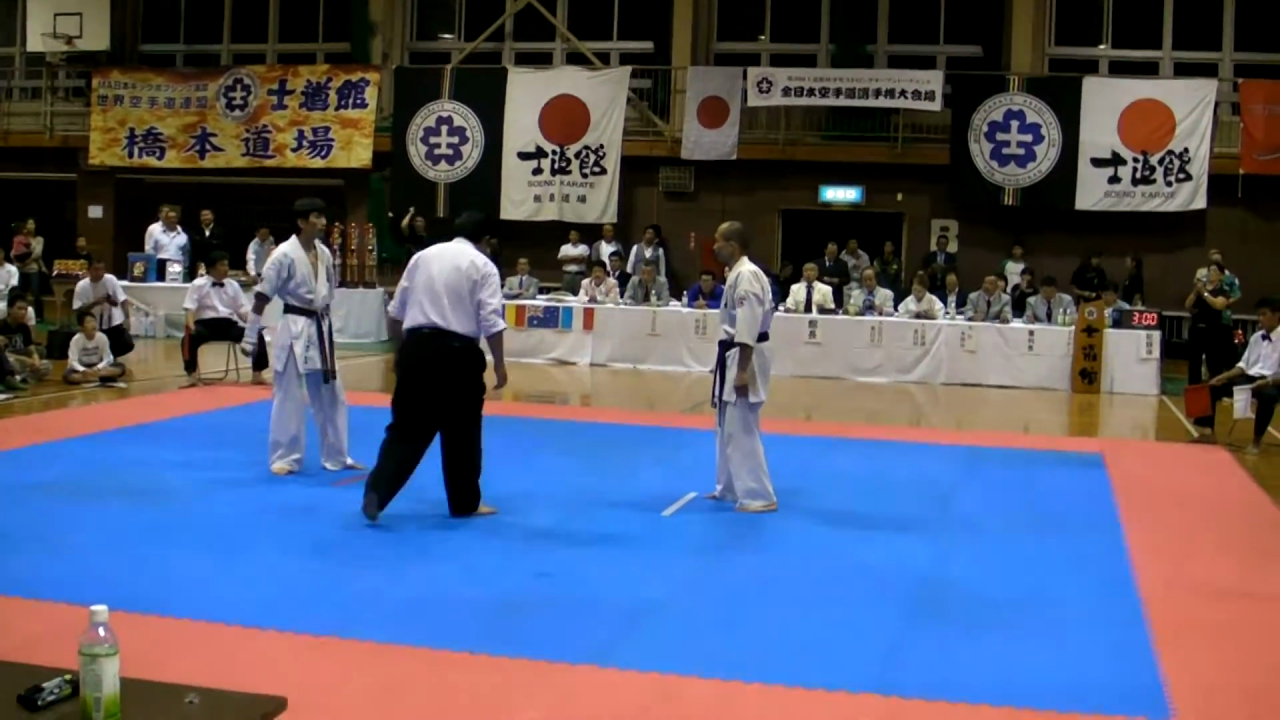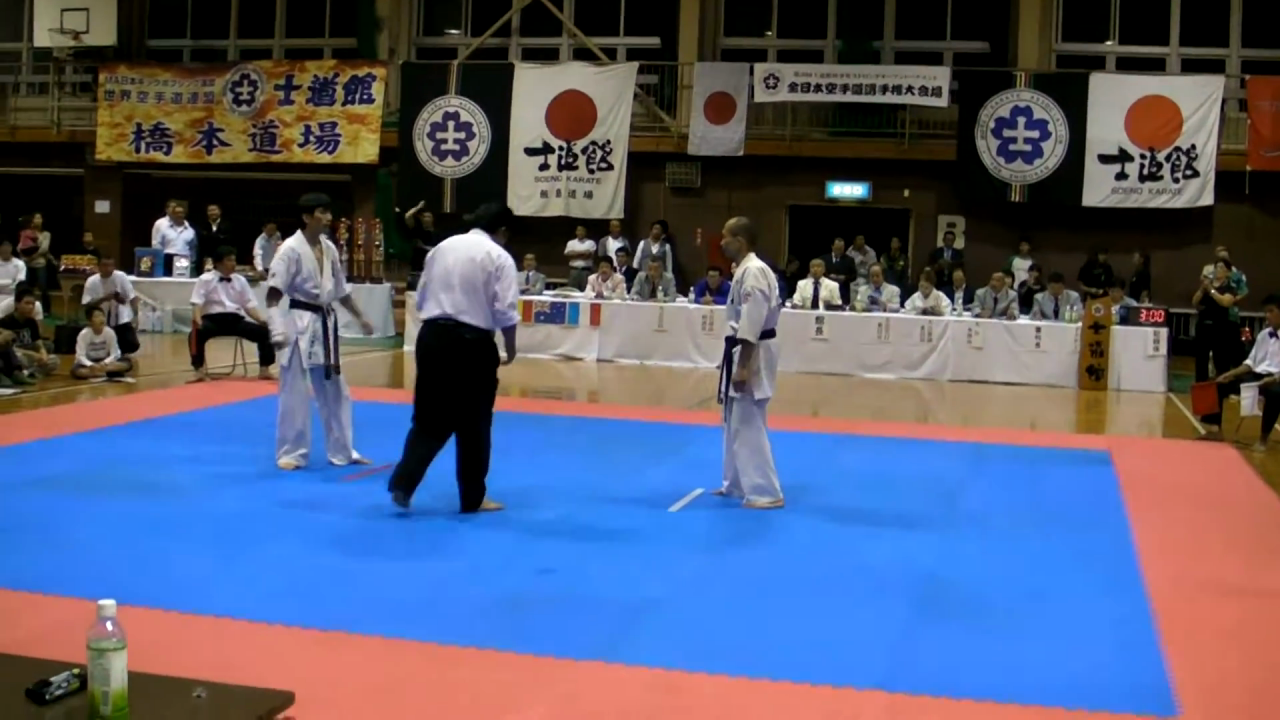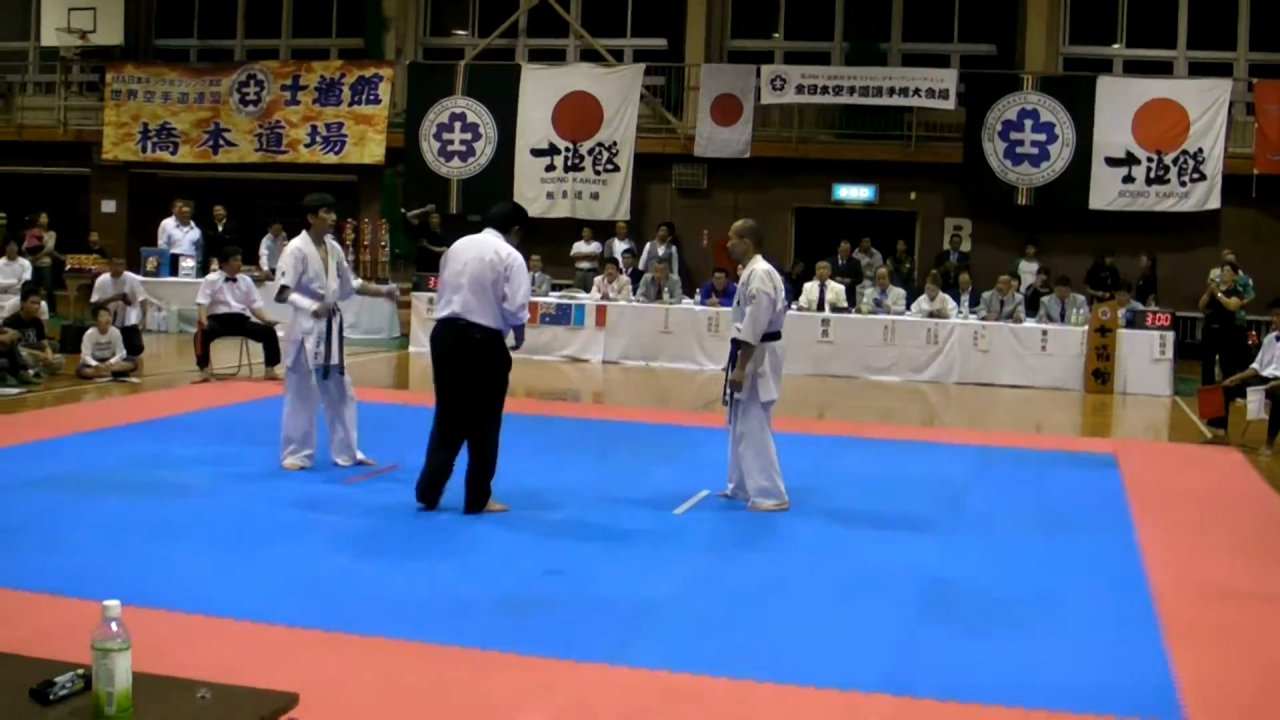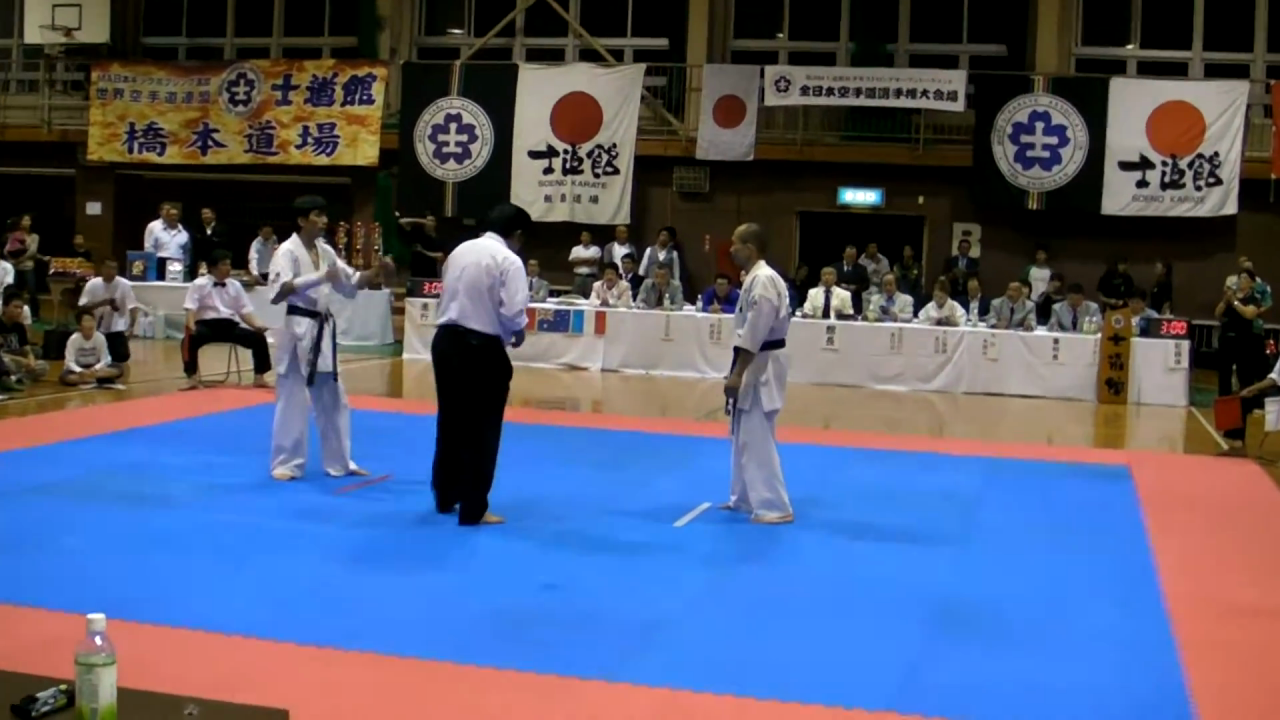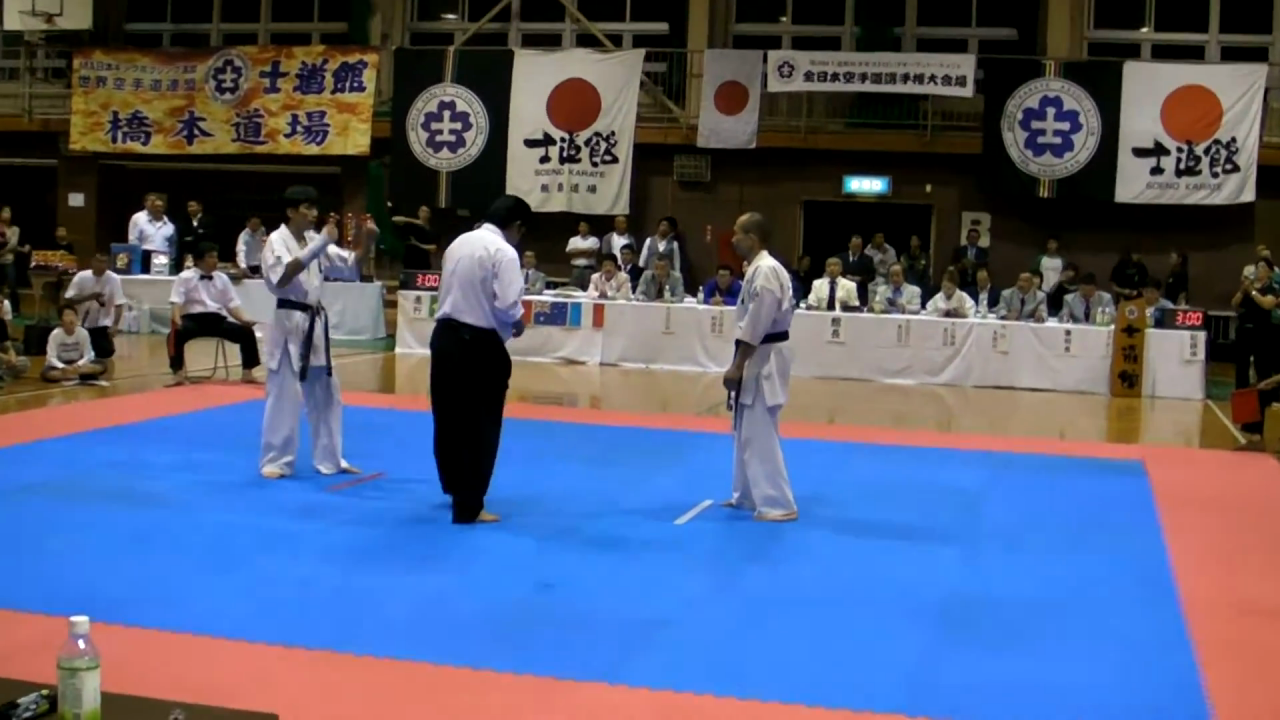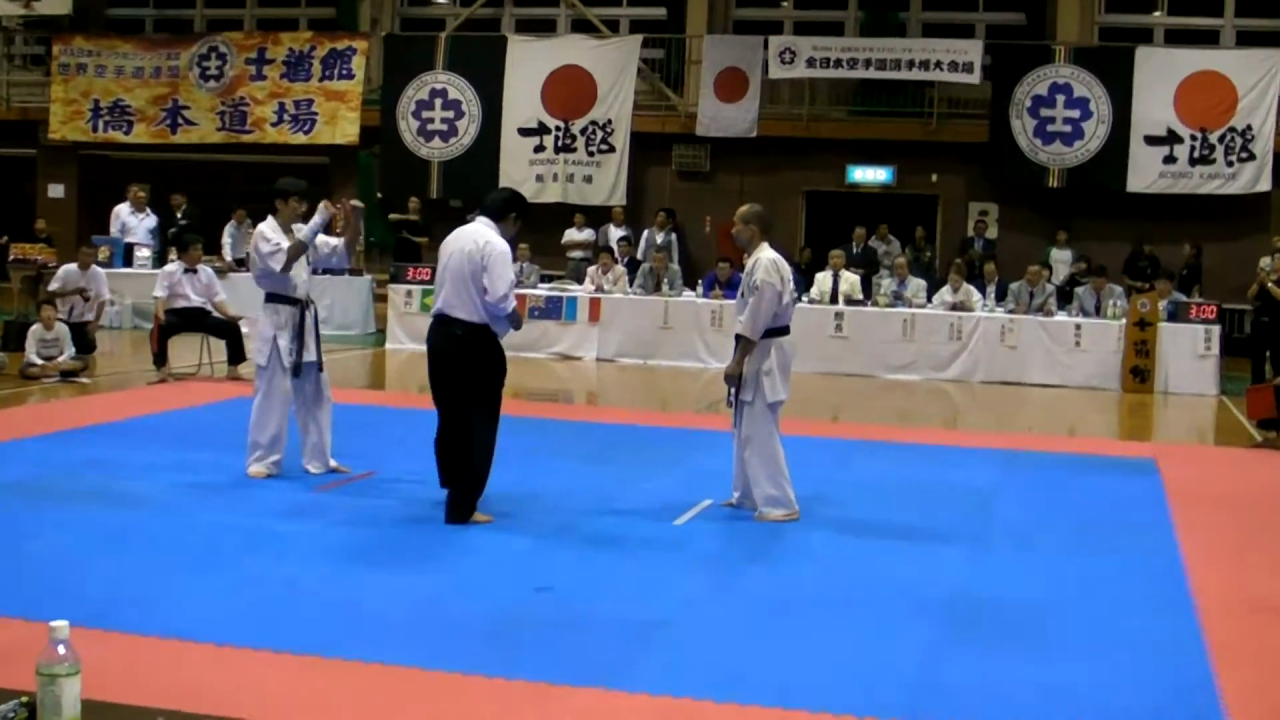
dt=0.1s
person 1, frame 1
left shoulder: (423, 255)
right shoulder: (483, 266)
left elbow: (396, 309)
right elbow: (491, 320)
left wrist: (400, 347)
right wrist: (500, 363)
left hip: (415, 346)
right hip: (457, 352)
left knee: (405, 427)
right knee: (463, 431)
right ankle: (465, 503)
person 1, frame 2
left shoulder: (441, 247)
right shoulder: (499, 257)
left elbow: (421, 299)
right elbow: (507, 312)
right wrist: (511, 348)
left hip: (433, 337)
right hip: (471, 344)
left knee: (429, 419)
right knee: (474, 425)
left ankle: (402, 484)
right ankle: (472, 498)
person 1, frame 3
left shoulder: (458, 246)
right shoulder: (510, 256)
right elbow: (515, 310)
right wrist: (519, 335)
left hip: (446, 335)
right hip: (482, 344)
left knee: (448, 418)
right knee: (482, 423)
left ankle: (429, 491)
right ankle: (477, 499)
person 1, frame 4
left shoulder: (460, 251)
right shoulder: (508, 261)
right elbow: (512, 315)
right wrist: (518, 336)
left hip: (447, 342)
right hip: (481, 350)
left knee: (451, 425)
right knee: (481, 432)
left ankle: (447, 498)
right ankle: (473, 510)
person 1, frame 5
left shoulder: (458, 243)
right shoulder: (503, 252)
right elbow: (507, 307)
right wrist: (519, 325)
left hip: (445, 337)
right hip: (479, 346)
left knee: (449, 421)
right knee: (480, 427)
left ankle: (455, 487)
right ankle: (468, 507)
person 1, frame 6
left shoulder: (454, 237)
right shoulder: (495, 246)
right elbow: (499, 300)
right wrist: (516, 318)
left hip: (442, 333)
right hip: (473, 341)
left knee: (451, 417)
right knee: (476, 424)
left ankle: (453, 483)
right ankle: (461, 507)
person 2, frame 1
left shoulder: (746, 275)
right shoulder: (739, 274)
left elbow: (749, 328)
left wrist: (743, 370)
left hip: (744, 359)
right hip: (735, 357)
left knee: (742, 429)
right knee: (729, 427)
person 2, frame 2
left shoulder: (753, 271)
right shoulder: (746, 270)
left elbow: (752, 324)
left wrist: (744, 366)
left hip: (751, 355)
right hip: (743, 353)
left knee: (748, 425)
right knee: (736, 423)
person 2, frame 3
left shoulder: (759, 273)
right shoulder: (753, 271)
left elbow: (754, 326)
left wrist: (740, 367)
left hip: (756, 357)
right hip: (751, 356)
left knee: (754, 427)
right knee: (741, 425)
person 2, frame 4
left shoulder: (762, 279)
right shoulder: (757, 277)
left elbow: (755, 334)
left wrist: (737, 373)
left hip: (759, 365)
right hip: (755, 364)
left knee: (757, 437)
right knee: (744, 435)
right ankle: (745, 498)
person 2, frame 5
left shoulder: (765, 271)
right shoulder: (761, 268)
left elbow: (755, 325)
left wrist: (737, 366)
left hip: (763, 358)
right hip: (759, 357)
left knee: (760, 434)
right knee: (747, 431)
left ankle: (779, 504)
right ankle: (748, 495)
person 2, frame 6
left shoulder: (765, 263)
right shoulder: (761, 261)
left elbow: (755, 320)
left wrist: (737, 361)
left hip: (764, 353)
right hip: (760, 353)
left knee: (760, 431)
right knee: (747, 429)
left ankle: (780, 504)
right ankle: (749, 495)
person 3, frame 1
left shoulder: (324, 253)
right shoulder: (285, 254)
right elbow: (261, 297)
right wrist: (249, 337)
left hip: (322, 328)
right hip: (295, 329)
left knee: (332, 397)
right knee: (291, 398)
person 3, frame 2
left shoulder: (329, 249)
right shoulder: (291, 249)
right elbow: (274, 293)
left wrist: (360, 317)
right wrist: (277, 330)
left hip: (327, 322)
right hip: (301, 324)
left knee: (336, 392)
right knee: (296, 393)
person 3, frame 3
left shoulder: (334, 248)
right shoulder: (296, 248)
left elbow: (348, 286)
right elbow: (281, 292)
left wrist: (382, 292)
right wrist: (309, 307)
left hip: (331, 324)
right hip: (306, 327)
left knee: (341, 393)
right knee: (301, 394)
person 3, frame 4
left shoulder: (325, 251)
right shoulder: (288, 251)
left elbow: (351, 282)
right elbow: (279, 291)
left wrist: (378, 271)
right wrist: (318, 277)
left hip: (324, 331)
right hip: (299, 331)
left knee: (334, 401)
right knee: (293, 402)
person 3, frame 5
left shoulder: (317, 240)
right shoulder: (277, 241)
left elbow: (350, 265)
right elbow: (283, 276)
left wrist: (365, 242)
right wrist: (316, 246)
left hip: (315, 323)
right hip: (290, 323)
left knee: (325, 396)
right knee: (284, 396)
left ankle: (330, 459)
right ankle: (275, 461)
person 3, frame 6
left shoulder: (300, 233)
right shoulder: (264, 233)
right elbow: (287, 259)
right wrist: (318, 221)
left hip: (304, 317)
right hip: (278, 318)
left knee: (316, 393)
right knee: (273, 394)
left ankle: (319, 458)
right ankle: (261, 460)
